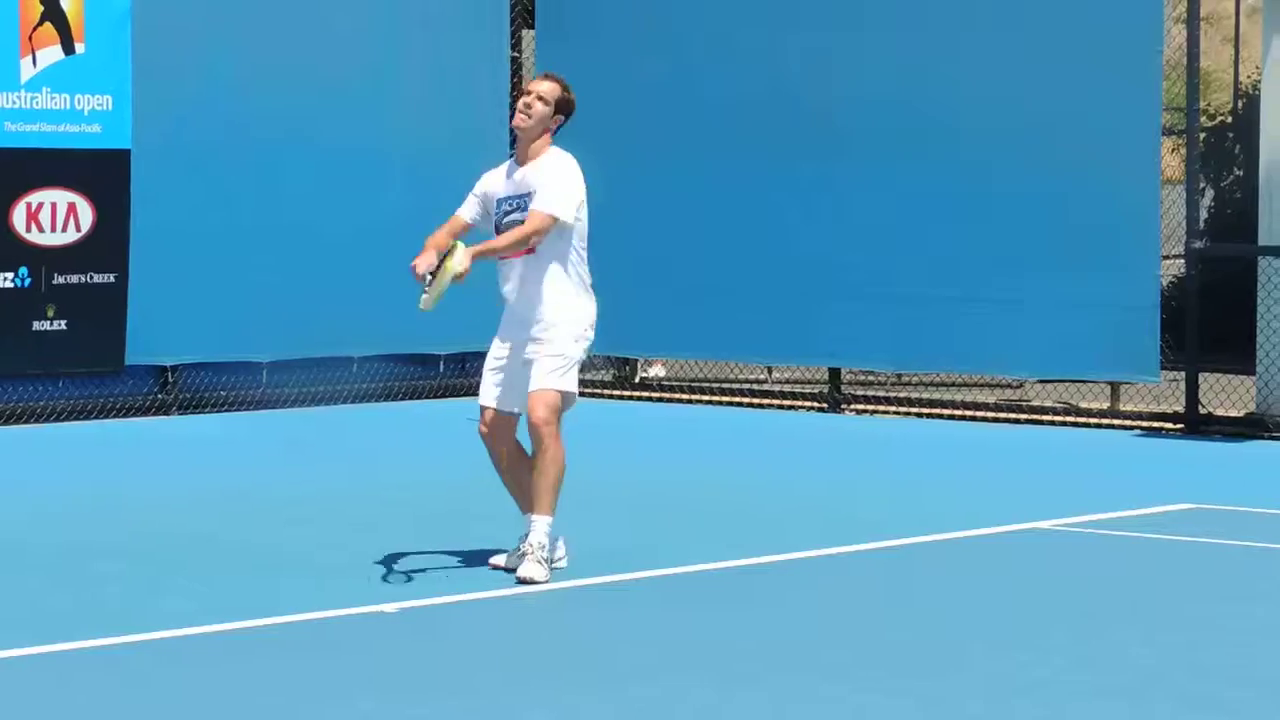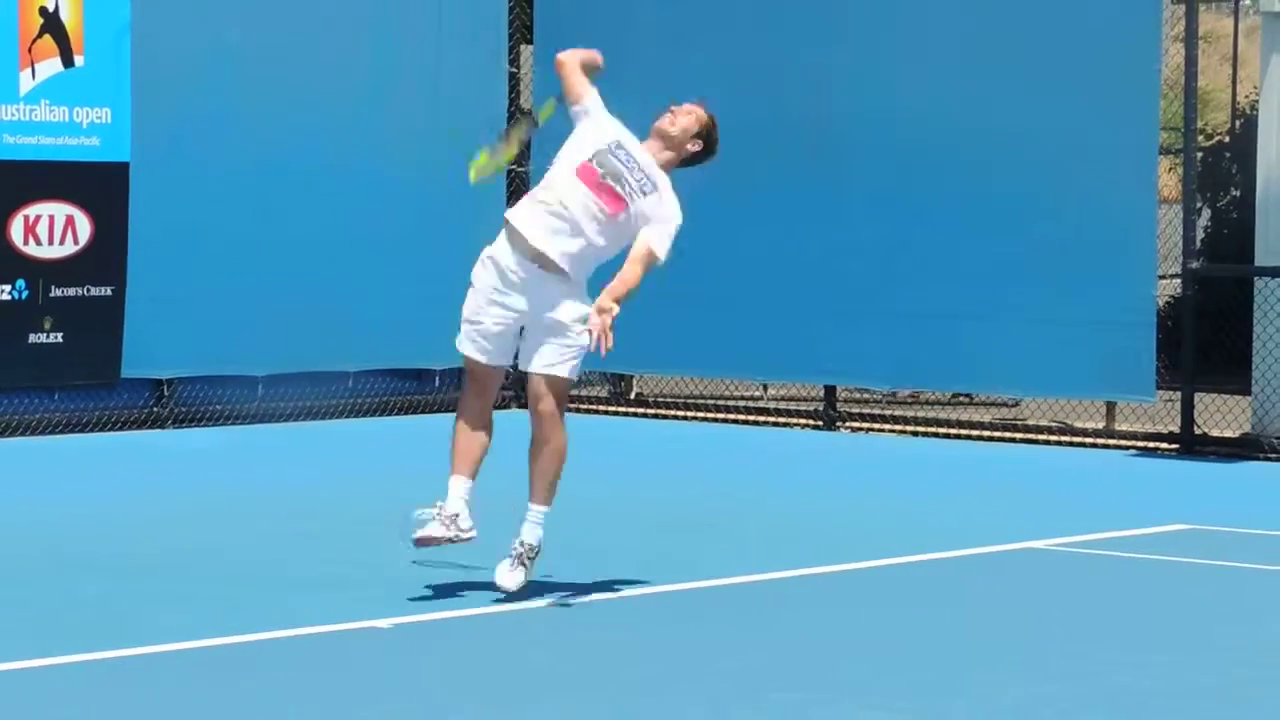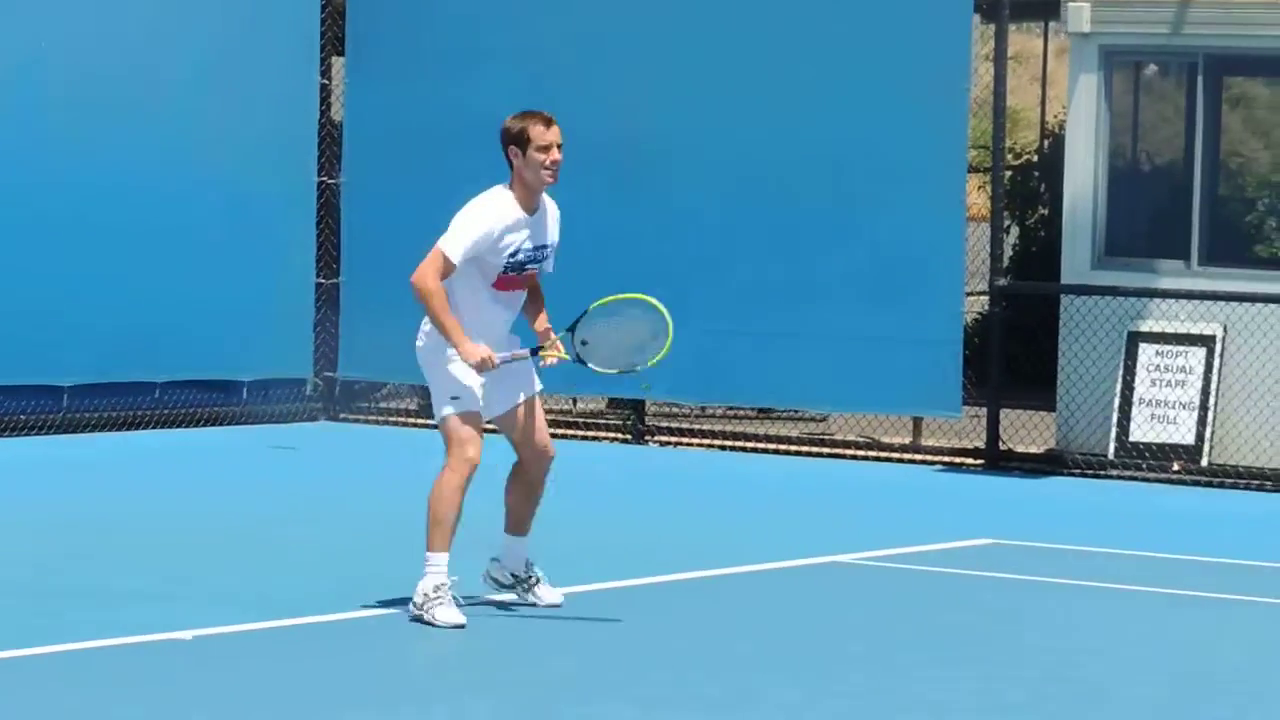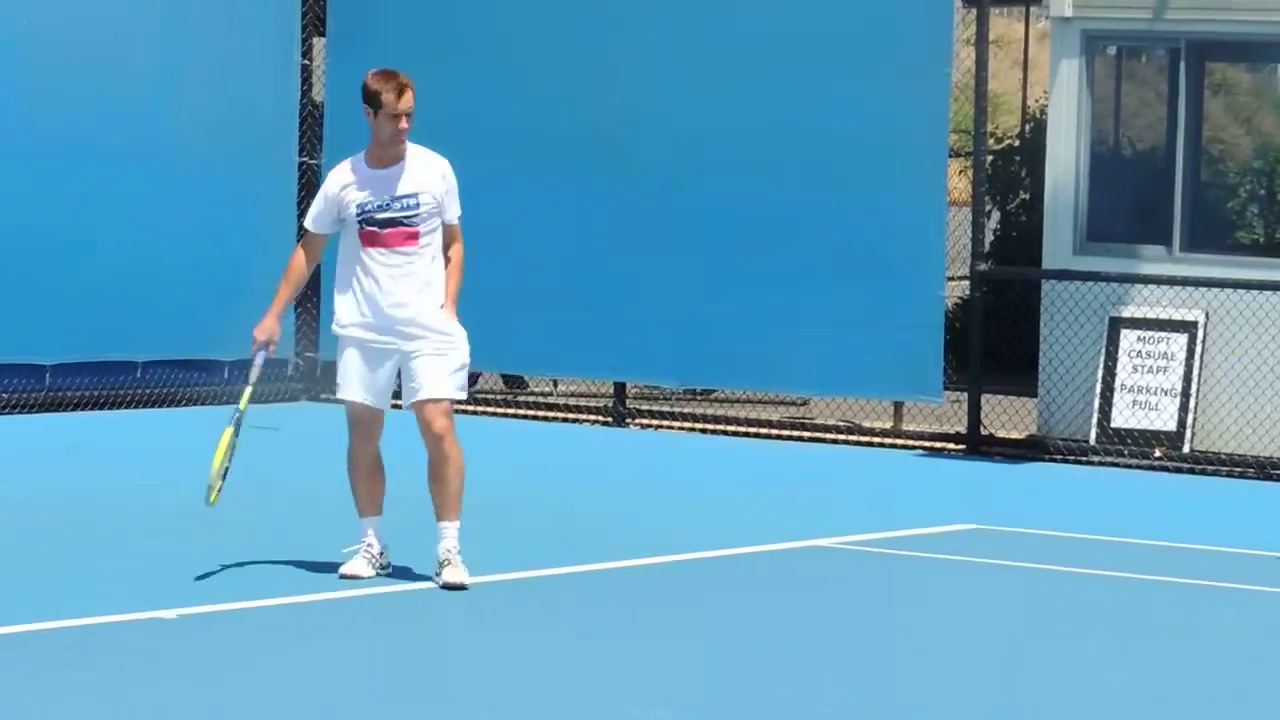
dt=1s
person 1, frame 1
left shoulder: (561, 168)
right shoulder: (496, 180)
left elbow: (536, 230)
right elbow: (452, 229)
left wrist: (473, 253)
right wrist: (431, 253)
left hip: (562, 322)
right hip: (516, 325)
left knee: (542, 416)
right knee: (495, 428)
left ankle: (540, 543)
right ankle: (541, 537)
person 1, frame 2
left shoulder: (665, 207)
right shoulder: (607, 133)
left elbow: (638, 263)
right elbow: (566, 63)
left wrist: (606, 304)
left hip: (562, 295)
right hip: (508, 267)
left knee: (548, 407)
right knee: (477, 399)
left ankle: (529, 542)
right ankle: (455, 512)
person 1, frame 3
left shoulder: (549, 213)
right shoulder: (486, 215)
right elbow: (423, 278)
left wrist: (542, 327)
right wrist: (462, 344)
left hip: (500, 350)
right hip: (456, 351)
left knee: (538, 452)
right knee: (466, 455)
left ankle: (511, 565)
right ankle: (432, 587)
person 1, frame 4
left shoulder: (436, 170)
right shoulder: (341, 180)
left elbow: (455, 245)
right elbow: (307, 251)
left wrist: (449, 307)
right wrist: (273, 316)
left hip: (428, 326)
right hip: (363, 328)
left knee: (439, 429)
right knee: (362, 434)
left ankle: (449, 549)
right ankle: (372, 544)
